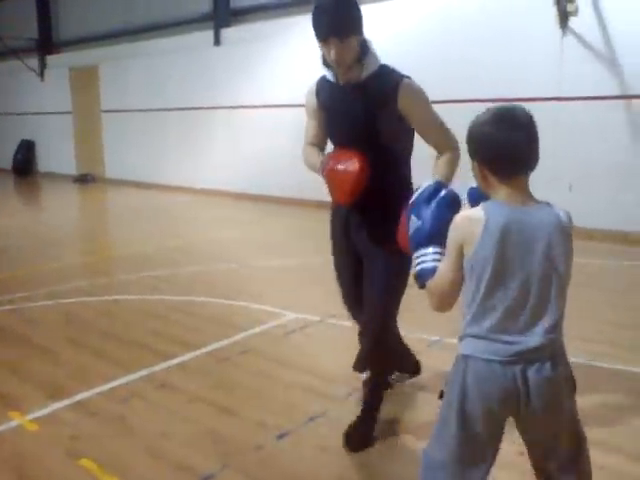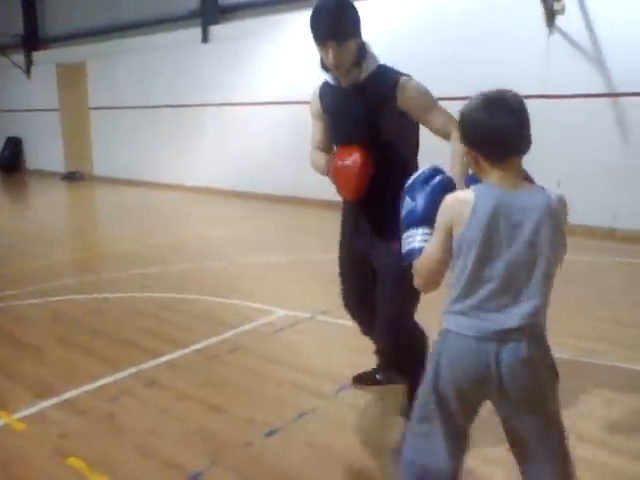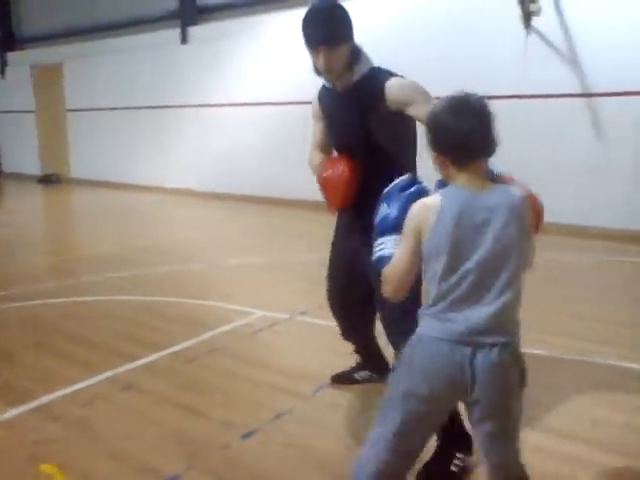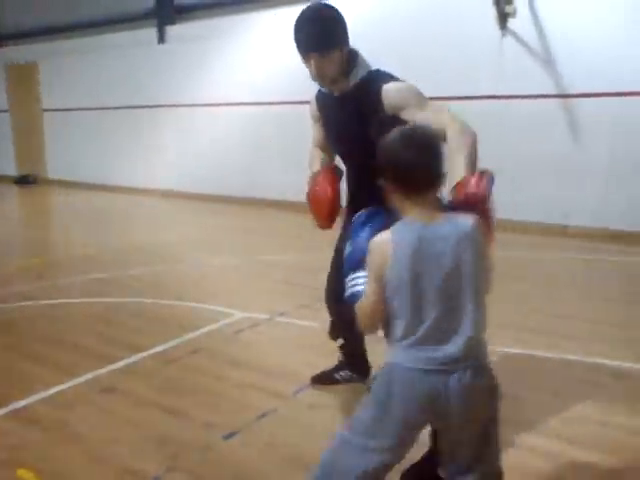
dt=0.1s
person 1, frame 1
left shoulder: (398, 90)
right shoulder: (320, 91)
left elbow: (446, 144)
right elbow: (312, 147)
right wrist: (328, 166)
left hip: (391, 218)
right hip: (348, 215)
left knee: (378, 312)
right knee: (359, 301)
left ankle: (370, 411)
right ankle: (399, 360)
person 1, frame 2
left shoulder: (399, 88)
right shoulder: (324, 96)
left elbow: (457, 133)
right elbow: (318, 153)
left wrist: (459, 187)
right wrist: (332, 167)
left hip: (398, 217)
right hip: (357, 213)
left knee: (395, 316)
right knee: (357, 301)
right ankle: (393, 363)
person 1, frame 3
left shoulder: (392, 90)
right shoulder: (324, 100)
right elbow: (317, 152)
right wrist: (325, 168)
right hip: (356, 219)
left knee: (402, 322)
right knee: (343, 297)
left ankle: (455, 439)
right ankle: (373, 364)
person 1, frame 4
left shoulder: (389, 92)
right shoulder: (322, 100)
left elbow: (458, 131)
left wrist: (460, 184)
right wrist: (320, 176)
right hip: (361, 216)
right knee: (338, 298)
right ankle: (354, 364)
person 2, frame 1
left shoulder: (467, 223)
right shoulder: (561, 222)
left elbow: (440, 300)
left wrist: (427, 242)
left hip: (482, 368)
right hip: (546, 371)
person 2, frame 2
left shoulder: (457, 204)
right shoulder: (554, 205)
left elbow: (425, 280)
left wrist: (419, 225)
left hip: (462, 349)
right hip: (523, 353)
person 2, frame 3
left shoulder: (424, 211)
right shoulder: (519, 203)
left elbow: (392, 288)
left wrist: (390, 234)
left hip: (433, 351)
right hip: (495, 355)
left knee: (388, 445)
person 2, frame 4
left shoulder: (383, 245)
right shoulder: (472, 229)
left elbow: (367, 321)
left wrist: (360, 268)
left hip: (408, 377)
right hip: (468, 377)
